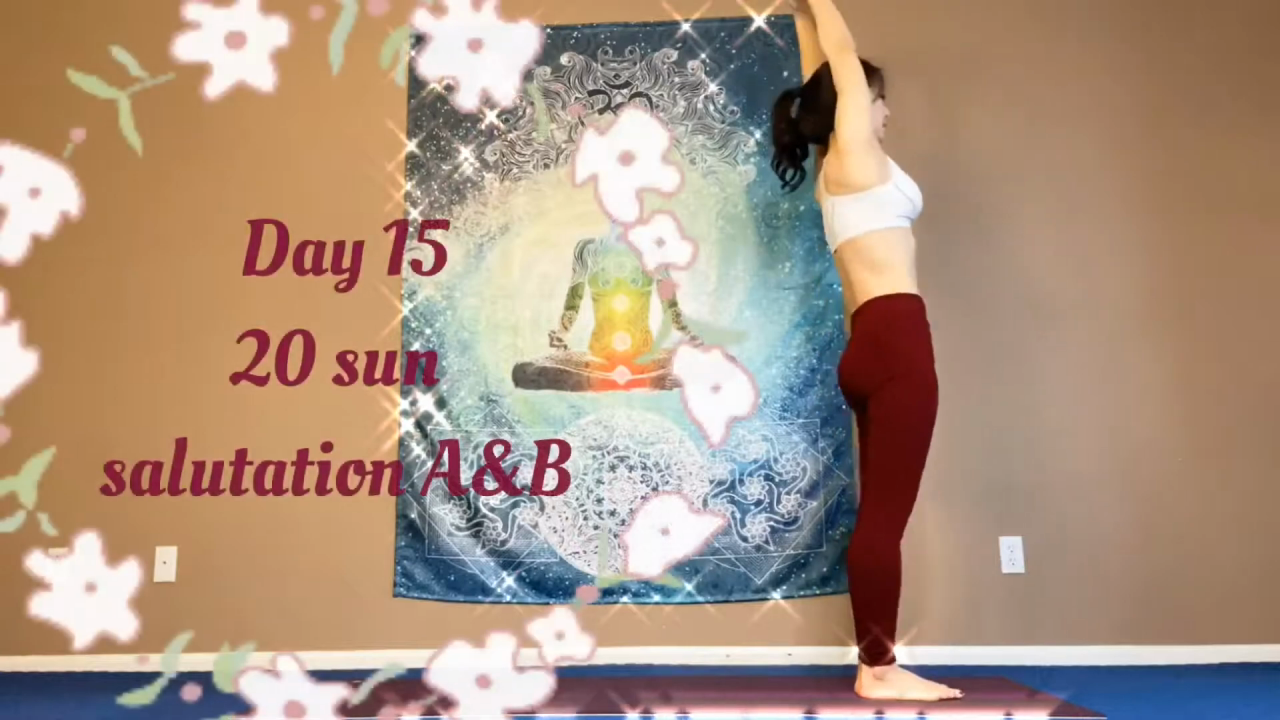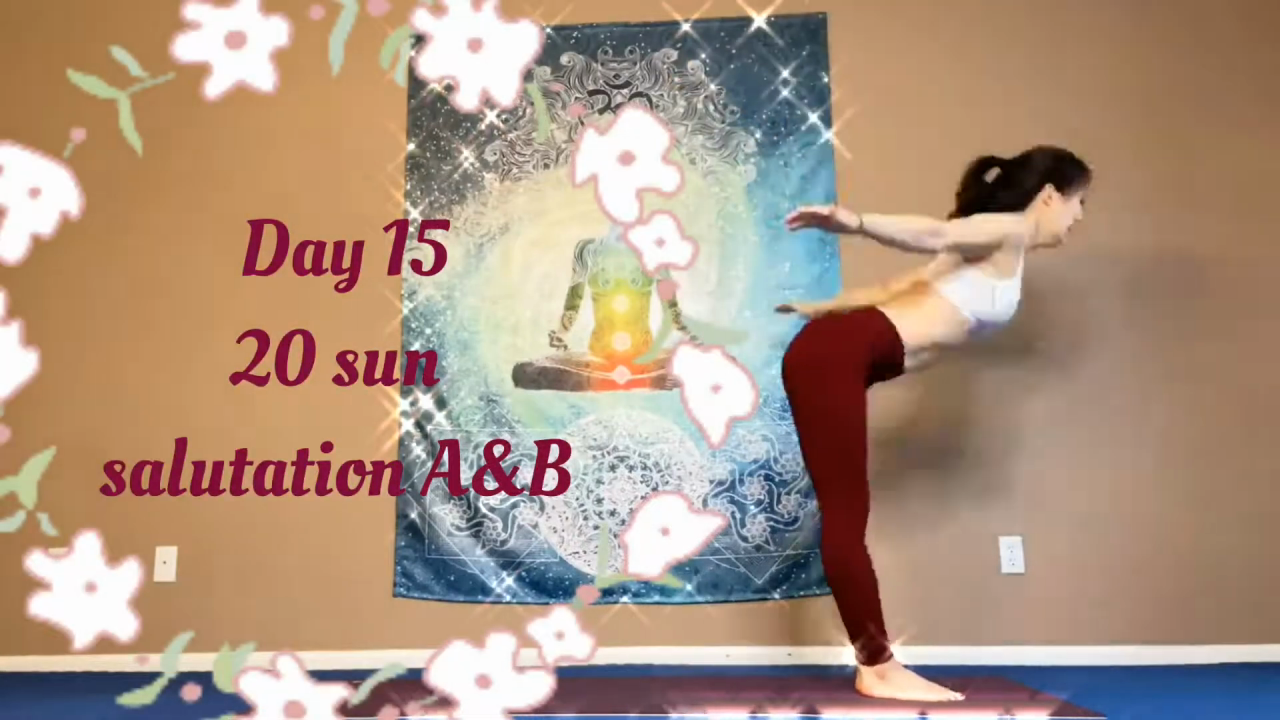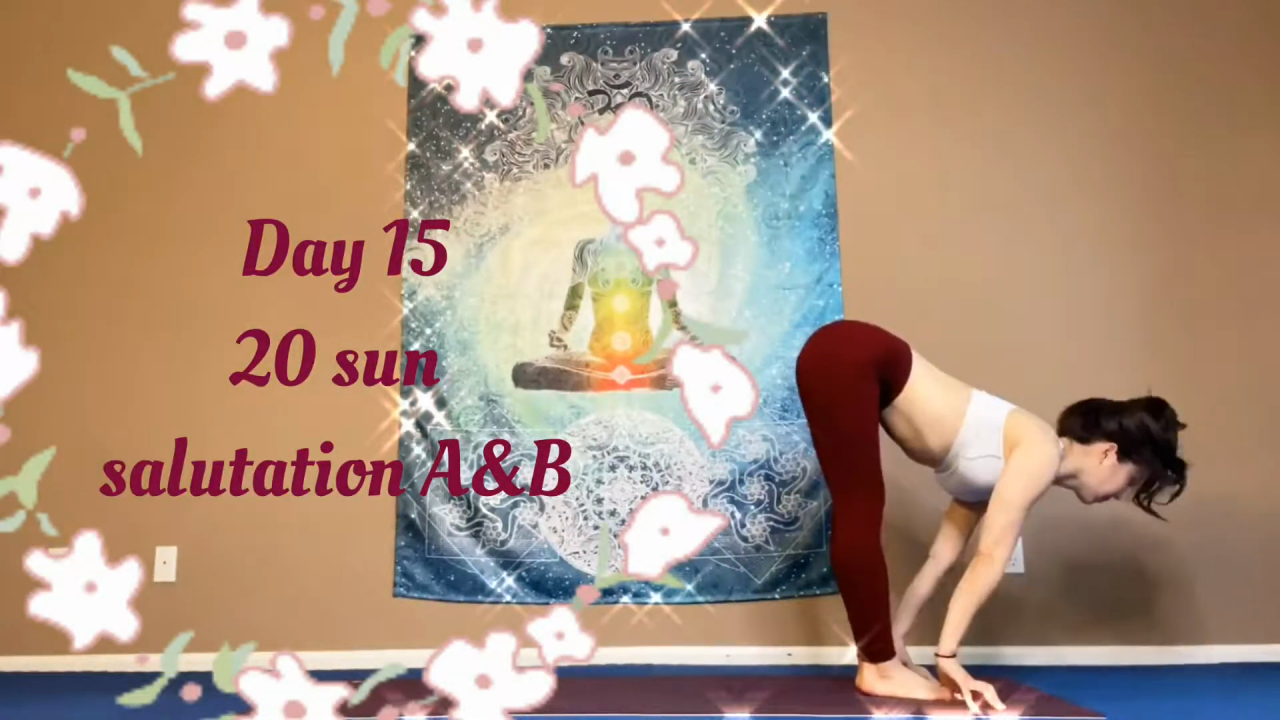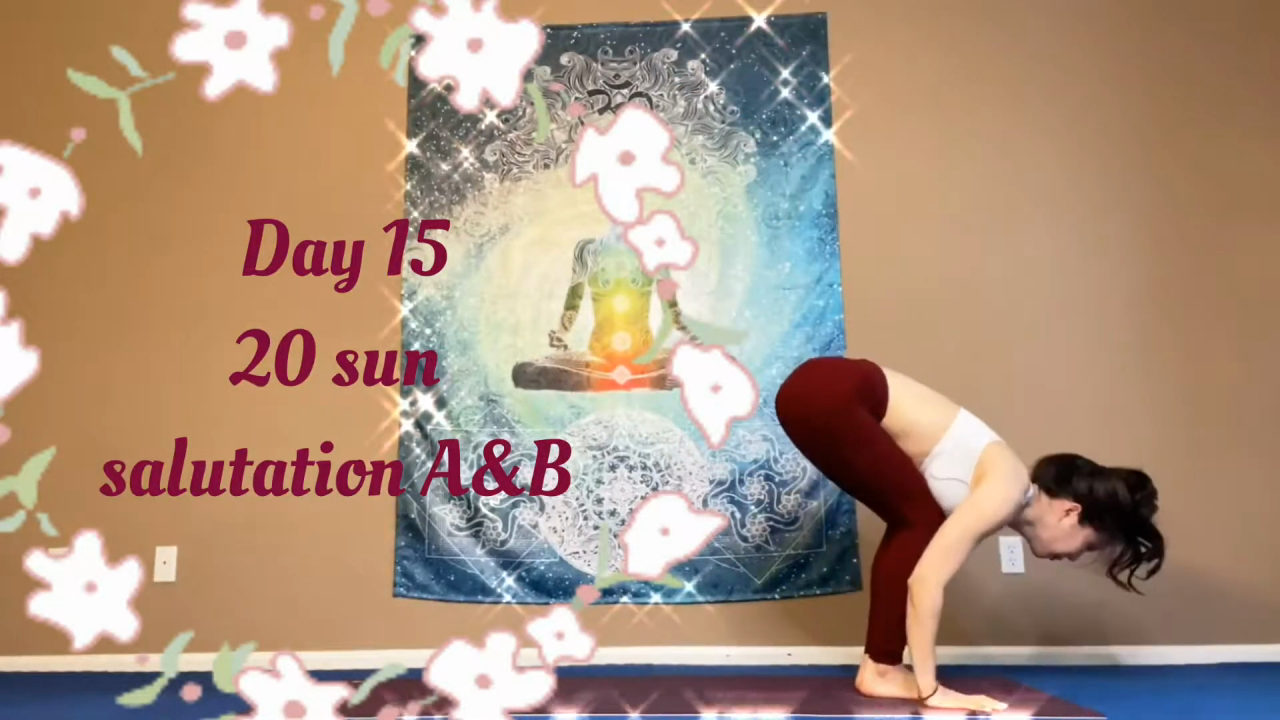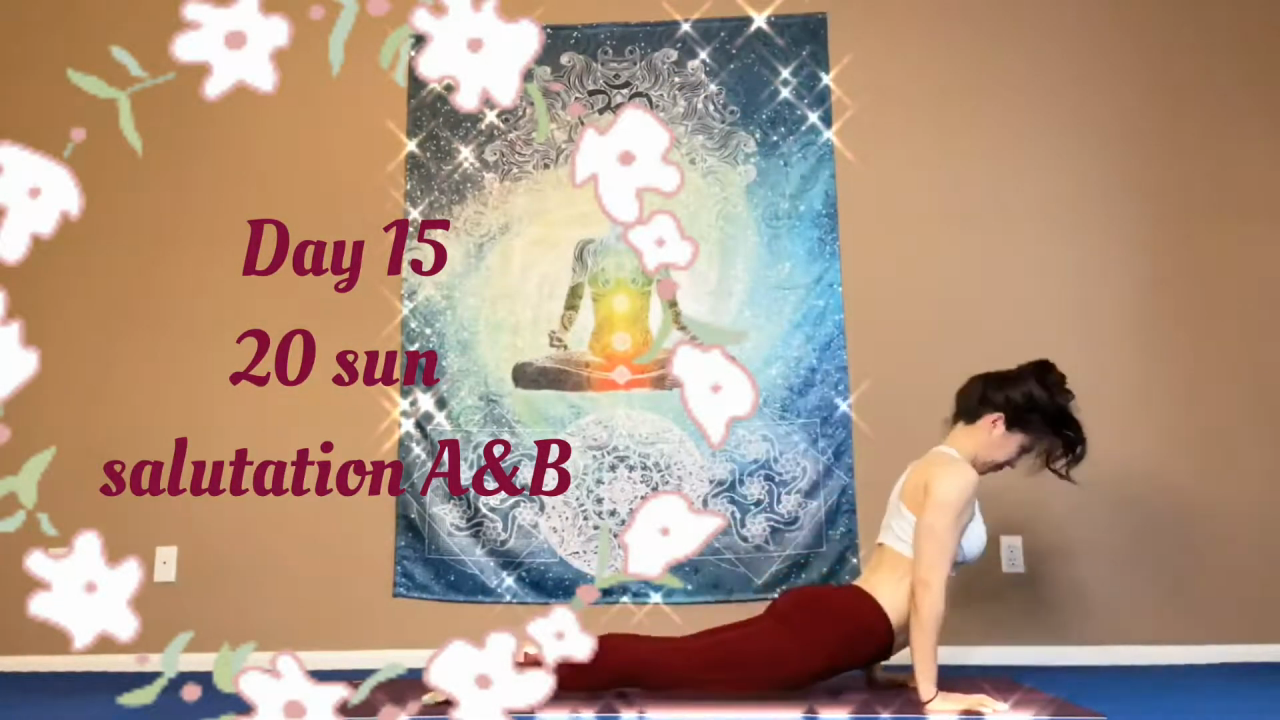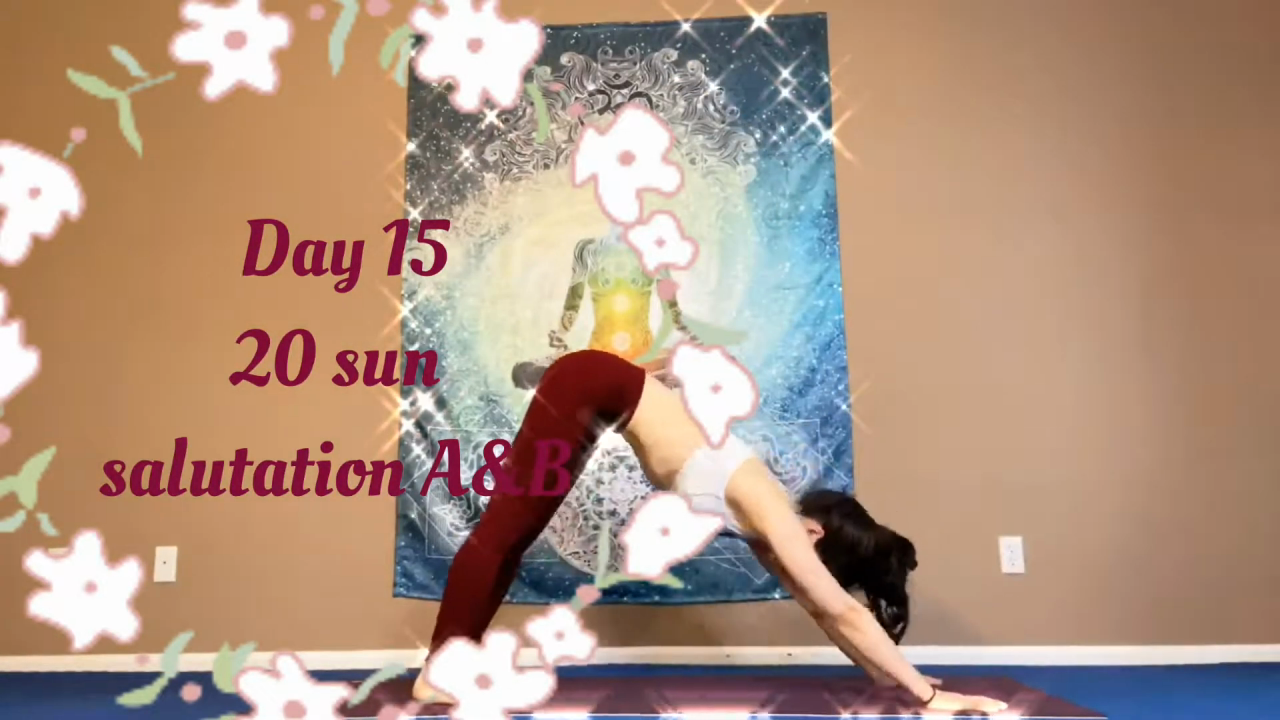
dt=0.5s
person 1, frame 1
left shoulder: (830, 166)
right shoulder: (852, 155)
left elbow: (820, 68)
right elbow: (842, 57)
left hip: (874, 348)
right hip: (892, 343)
left knee: (881, 514)
right knee: (884, 515)
left ankle: (879, 661)
right ankle: (881, 668)
person 1, frame 2
left shoulder: (995, 246)
right shoulder: (1010, 230)
left elbow: (901, 286)
right elbow: (934, 235)
left wrist: (825, 308)
right wrist: (856, 220)
left hip: (833, 353)
right hip: (833, 356)
left knee: (846, 517)
right knee: (844, 516)
left ankle: (877, 664)
right ankle: (878, 668)
person 1, frame 3
left shoulder: (1002, 471)
right shoulder: (1040, 452)
left elbow: (943, 553)
right elbow: (990, 556)
left wrist: (892, 638)
right wrist: (946, 656)
left hip: (857, 361)
right hip: (848, 358)
left knee: (859, 517)
right knee: (859, 517)
left ankle: (880, 659)
right ankle: (879, 667)
person 1, frame 4
left shoulder: (1002, 486)
right shoulder: (1005, 490)
left elbow: (921, 578)
right elbow: (925, 581)
right wrist: (929, 688)
left hip: (834, 392)
right hip: (825, 393)
left knee: (912, 521)
right knee: (920, 520)
left ankle: (880, 665)
right ankle: (880, 668)
person 1, frame 5
left shoulder: (937, 470)
right shoulder: (955, 478)
right elbow: (928, 590)
left wrist: (872, 662)
left hip: (836, 614)
right hip: (841, 621)
left knee: (702, 660)
right knee: (684, 668)
right ankle: (529, 672)
person 1, frame 6
left shoulder: (769, 526)
right shoulder: (770, 515)
left elbow: (826, 613)
right elbow: (844, 613)
left hip: (607, 394)
right hip: (590, 385)
left knee: (515, 530)
right knee: (506, 526)
person 2, frame 1
right shoulder: (588, 250)
left elbow: (670, 304)
right elbow: (572, 304)
left wrist: (688, 336)
right wrist: (559, 336)
left hip: (645, 358)
right hip: (599, 357)
right knee: (523, 373)
person 2, frame 2
right shoulder: (588, 250)
left elbow: (669, 303)
right elbow: (572, 304)
left wrist: (686, 336)
right wrist: (560, 335)
left hip: (645, 358)
right hip: (599, 358)
right knee: (524, 373)
person 2, frame 3
right shoulder: (588, 250)
left elbow: (670, 303)
right elbow: (572, 303)
left wrist: (686, 336)
right wrist: (560, 335)
left hip: (645, 358)
right hip: (599, 357)
right knee: (524, 372)
person 2, frame 4
right shoulder: (588, 250)
left elbow: (669, 303)
right elbow: (572, 304)
right wrist: (560, 335)
left hip: (645, 358)
right hip: (598, 359)
right knee: (525, 373)
person 2, frame 5
right shoulder: (588, 250)
left elbow: (669, 302)
right elbow: (572, 303)
right wrist: (560, 338)
left hip: (645, 358)
right hip: (598, 359)
right knee: (524, 372)
person 2, frame 6
right shoulder: (587, 250)
left elbow: (669, 302)
right elbow: (572, 304)
left wrist: (685, 336)
right wrist: (560, 335)
left hip: (645, 355)
right knee: (524, 372)
